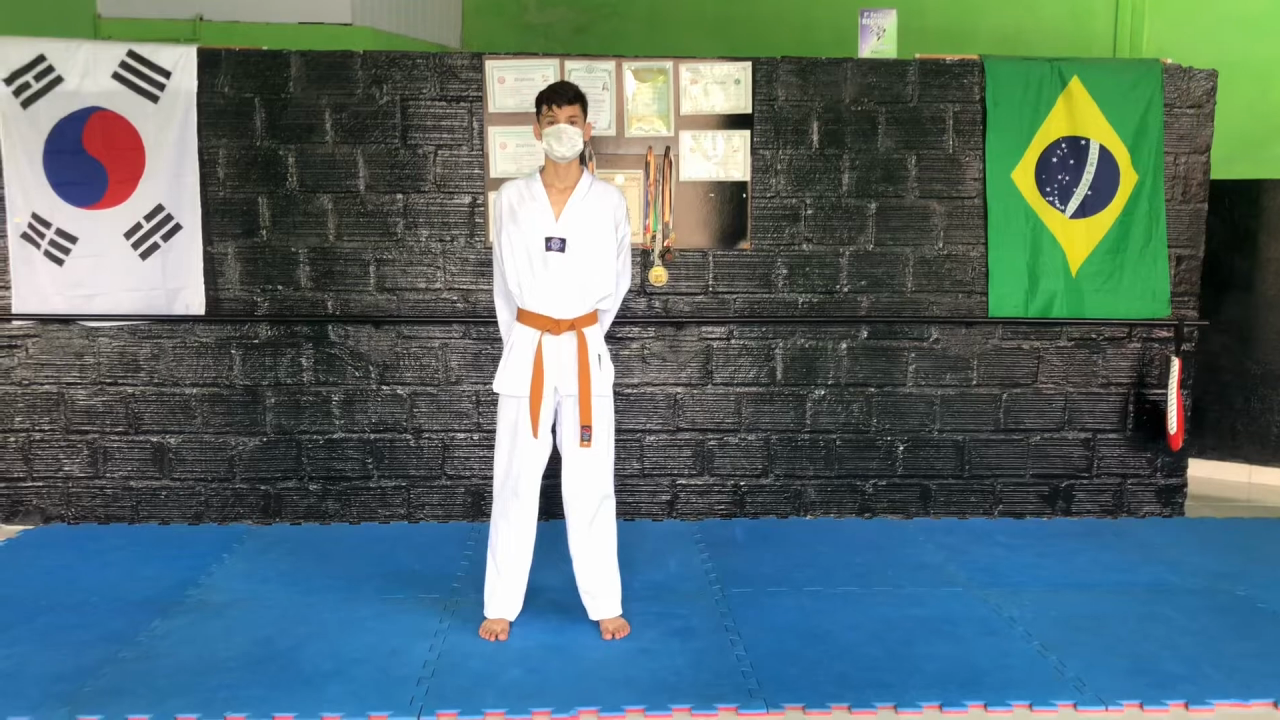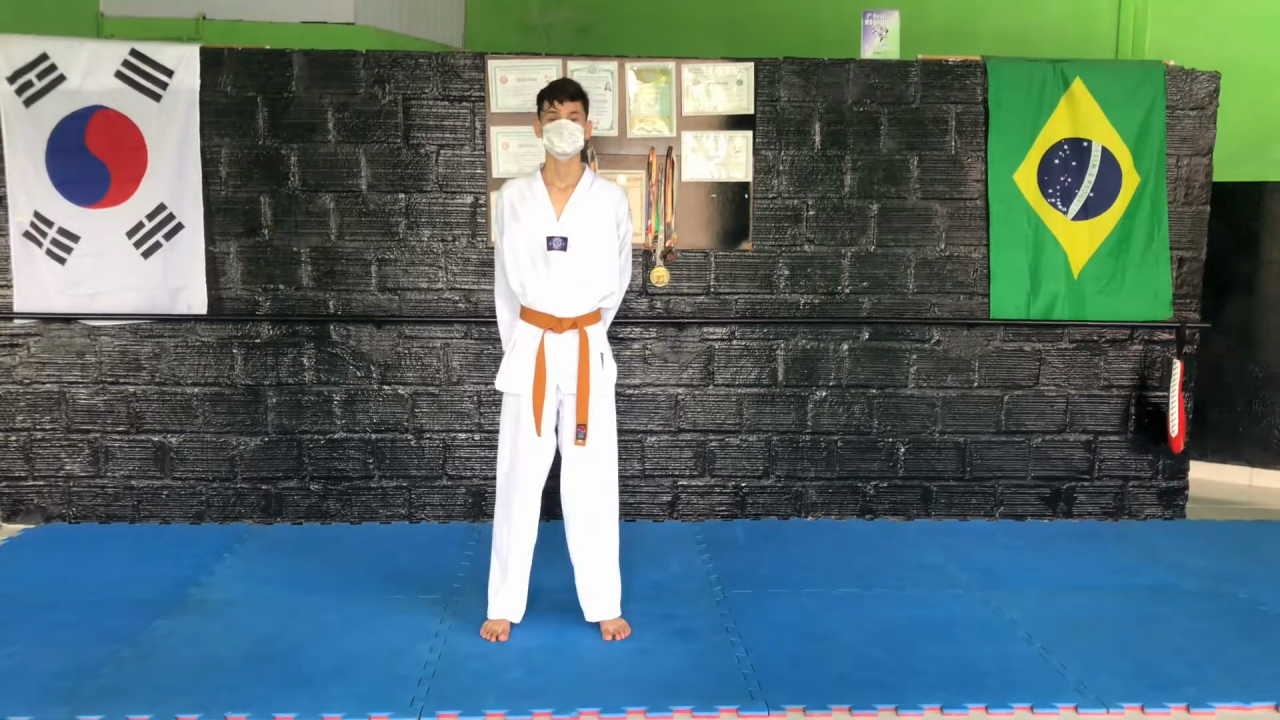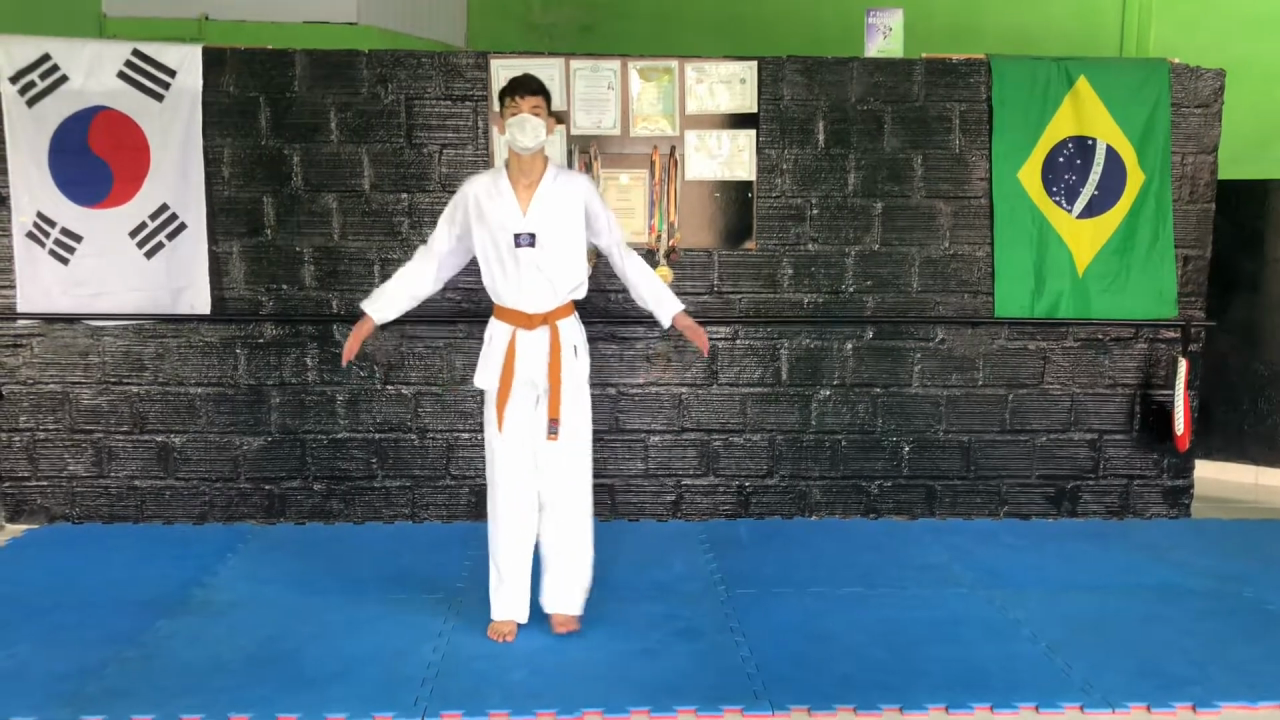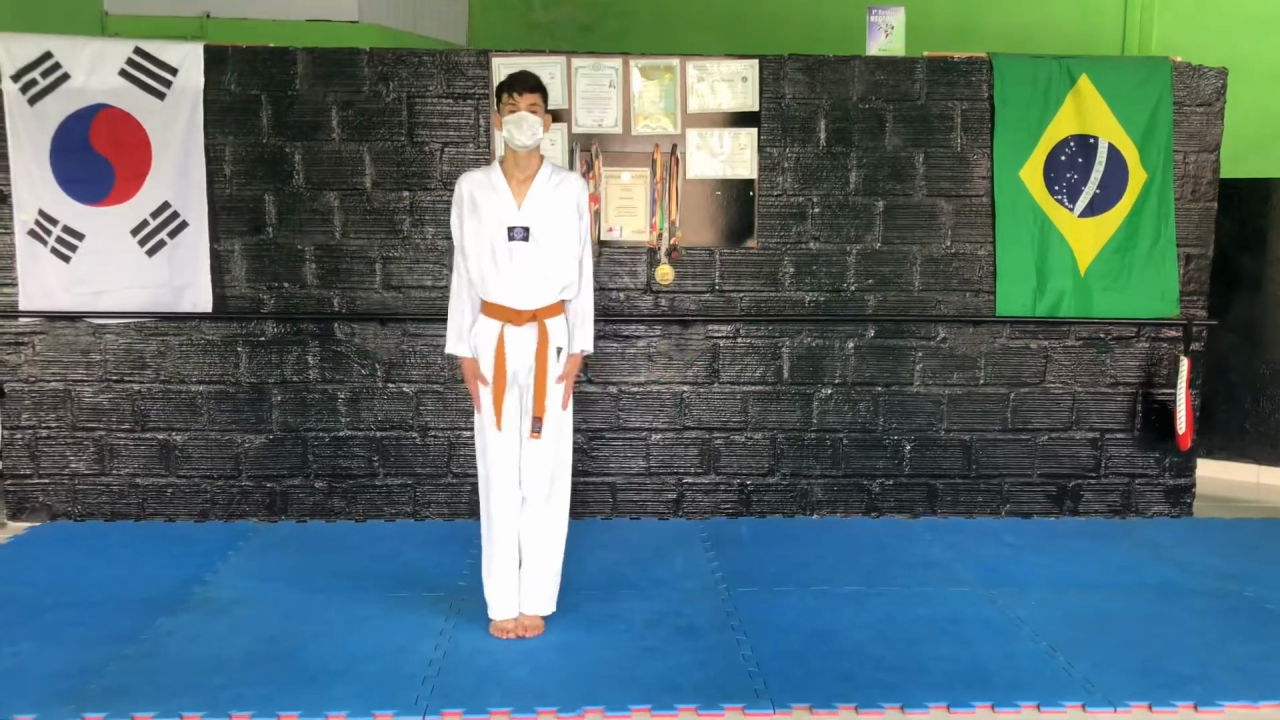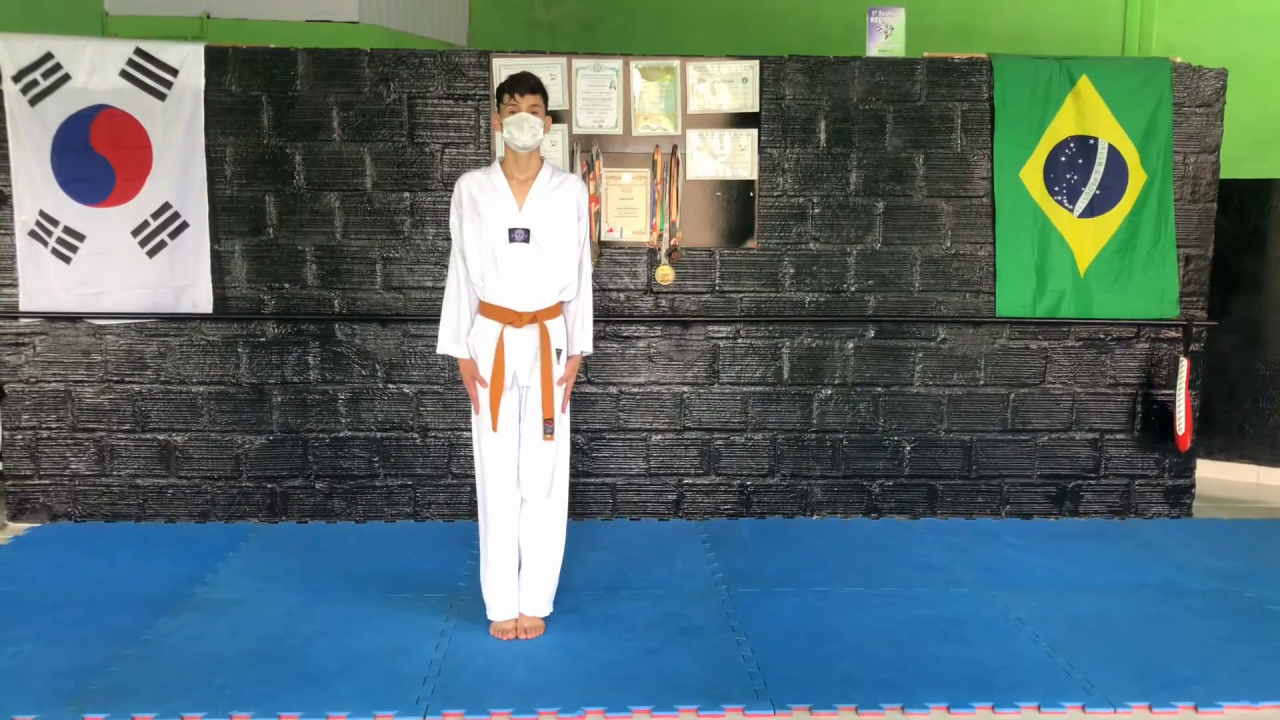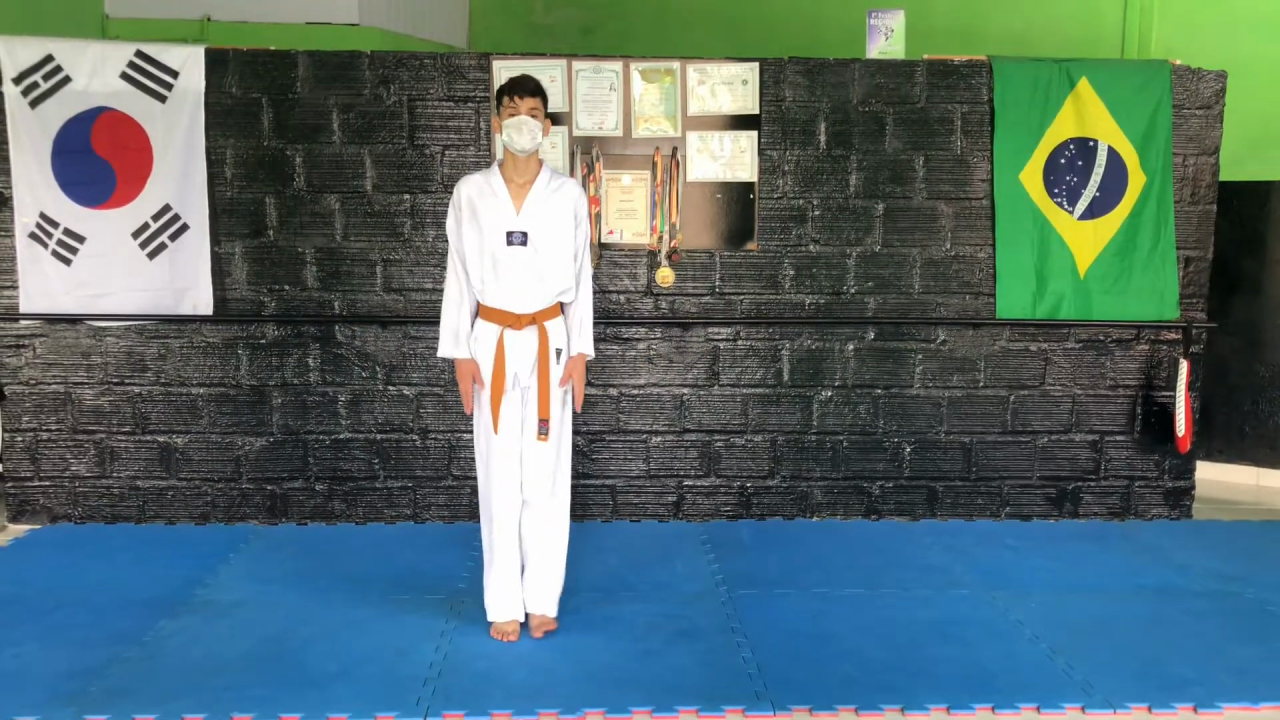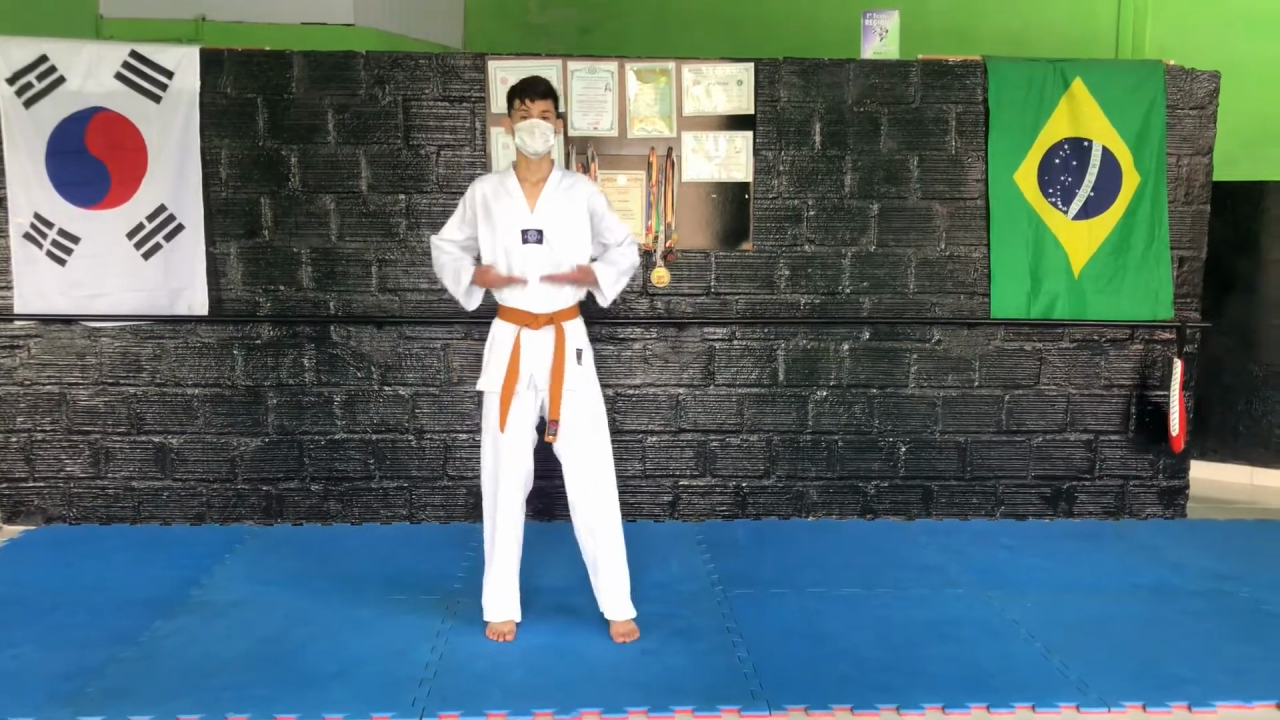
dt=0.5s
person 1, frame 1
left shoulder: (608, 200)
right shoulder: (512, 198)
left elbow: (618, 281)
right elbow: (504, 282)
left wrist: (584, 335)
right wrist: (524, 341)
left hip: (586, 350)
right hip: (528, 349)
left knee: (591, 482)
right knee: (516, 481)
left ankle: (605, 604)
right ankle: (502, 604)
person 1, frame 2
left shoulder: (610, 198)
right shoulder: (513, 196)
left elbow: (618, 279)
right elbow: (505, 282)
left wrist: (580, 334)
right wrist: (522, 343)
left hip: (586, 349)
right hip: (530, 349)
left knee: (593, 483)
right knee: (519, 481)
left ankle: (603, 605)
right ankle: (504, 605)
person 1, frame 3
left shoulder: (577, 189)
right shoulder: (475, 193)
left elbow: (620, 253)
right elbow: (434, 259)
left wrist: (673, 312)
right wrist: (373, 315)
left hip: (561, 340)
right hip: (506, 343)
left knee: (566, 477)
right knee: (509, 479)
left ankle: (563, 598)
right ankle: (506, 604)
person 1, frame 4
left shoulder: (570, 188)
right shoulder: (472, 188)
left elbow: (581, 274)
right elbow: (464, 274)
left wrist: (577, 351)
right wrist: (464, 353)
left hip: (549, 339)
right hip: (493, 340)
left knee: (545, 477)
right knee: (498, 478)
left ankle: (535, 601)
right ankle: (502, 603)
person 1, frame 5
left shoulder: (570, 190)
right shoulder: (471, 189)
left elbow: (580, 274)
right elbow: (461, 272)
left wrist: (577, 350)
right wrist: (462, 352)
left hip: (549, 340)
right hip: (491, 341)
left knee: (544, 477)
right knee: (497, 476)
left ankle: (535, 601)
right ankle: (502, 603)
person 1, frame 6
left shoulder: (568, 194)
right shoulder: (470, 192)
left elbow: (581, 277)
right elbow: (458, 276)
left wrist: (580, 352)
right wrist: (460, 353)
left hip: (549, 342)
right hip: (492, 343)
left knee: (546, 479)
right knee: (499, 478)
left ankle: (542, 600)
right ankle: (504, 605)
person 1, frame 7
left shoulder: (582, 191)
right shoulder: (484, 191)
left elbow: (626, 250)
right elbow: (444, 250)
left wrist: (594, 276)
right wrist: (475, 277)
left hip: (566, 341)
right hip: (510, 343)
left knee: (591, 477)
right knee: (504, 479)
left ankle: (617, 604)
right ankle: (501, 605)
